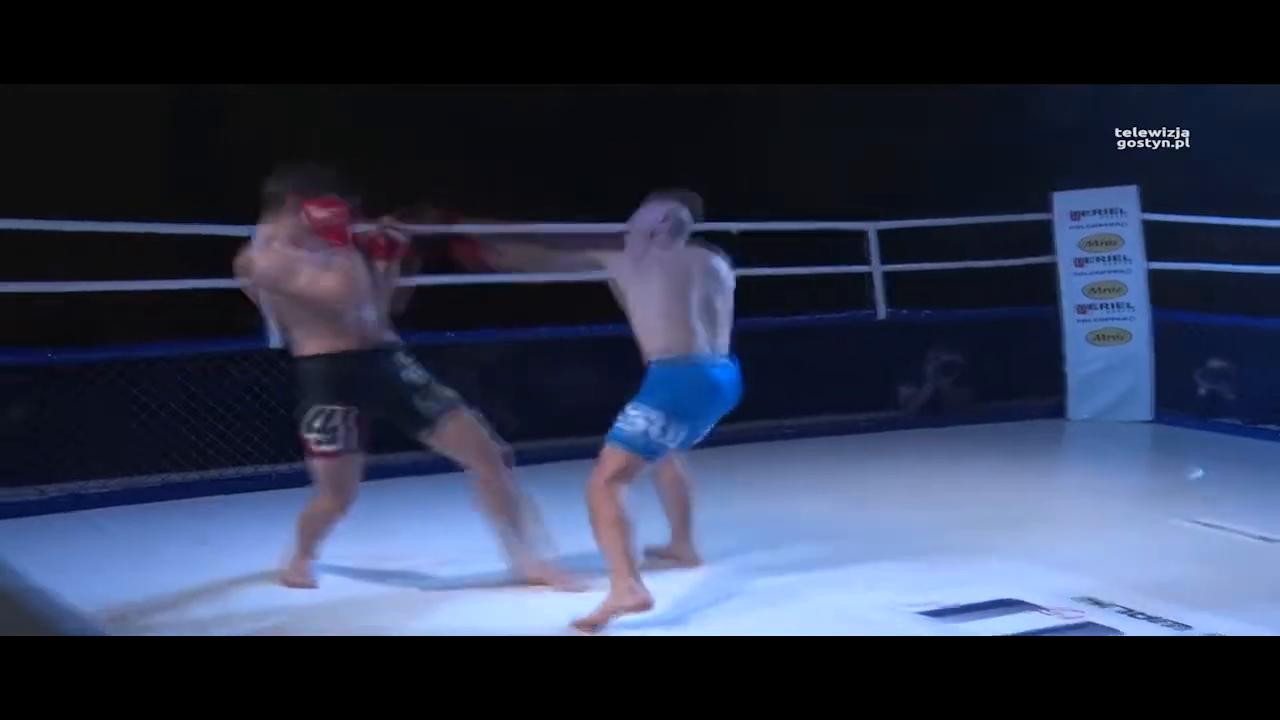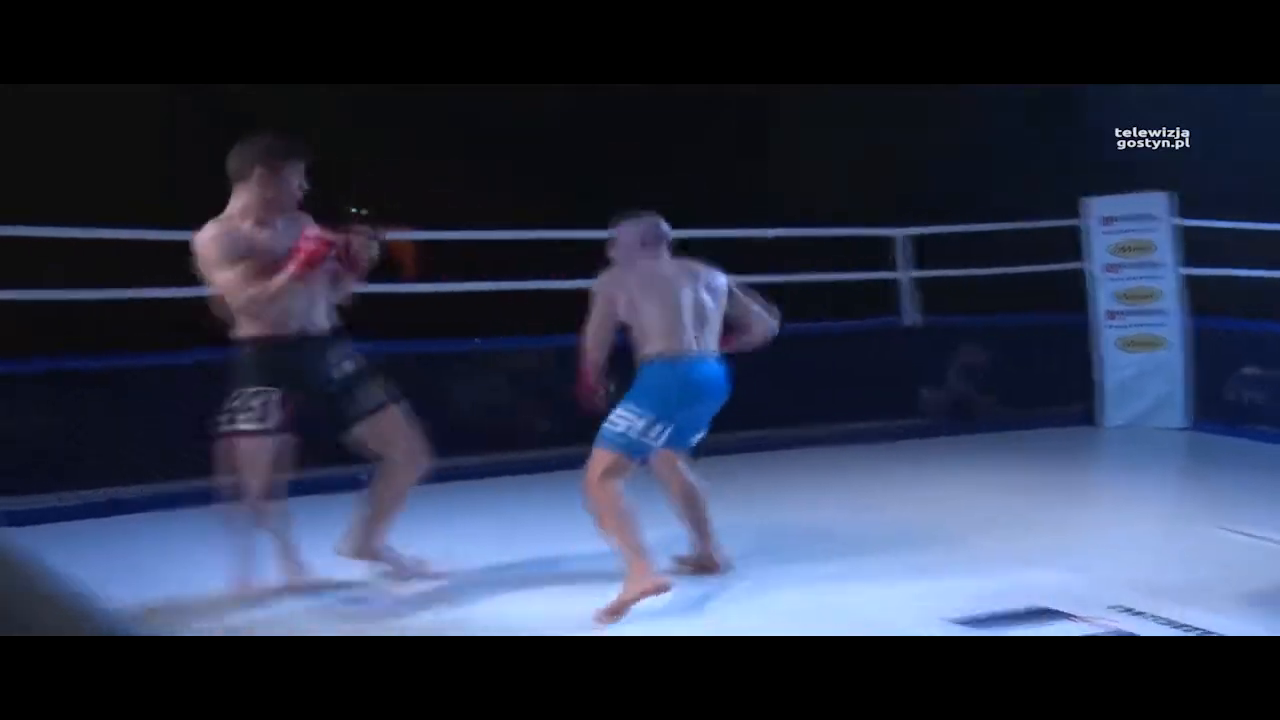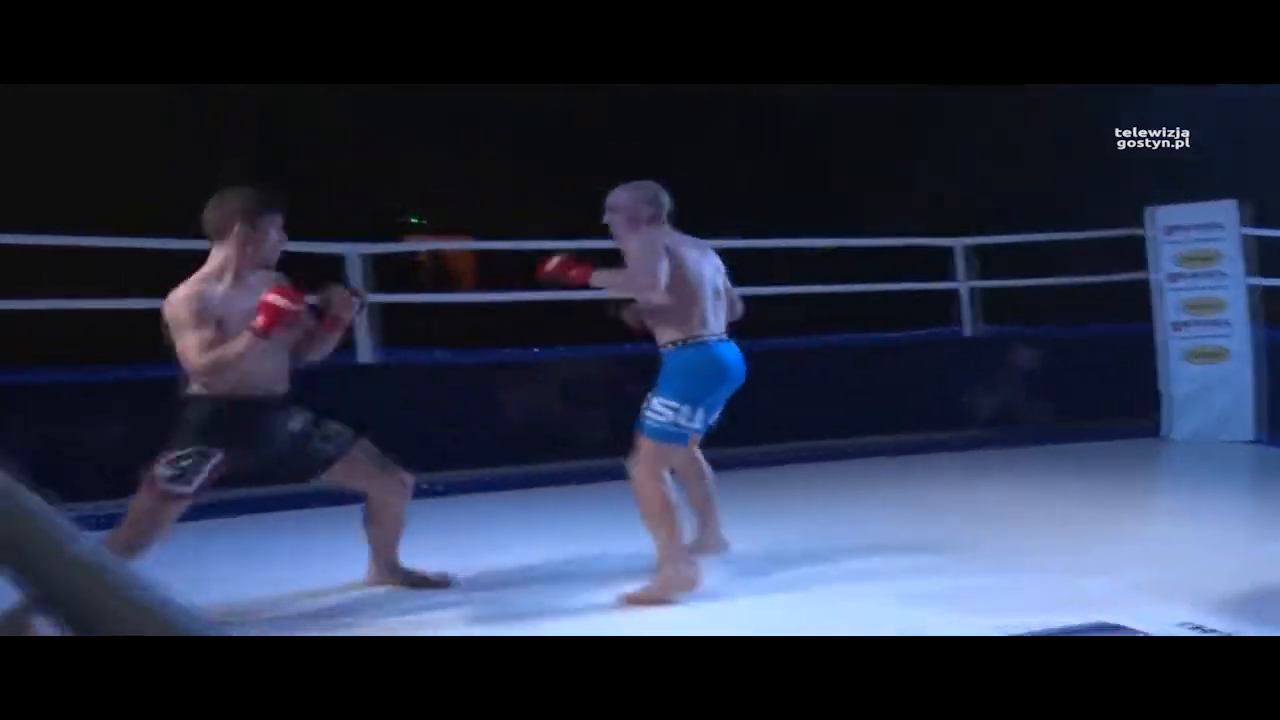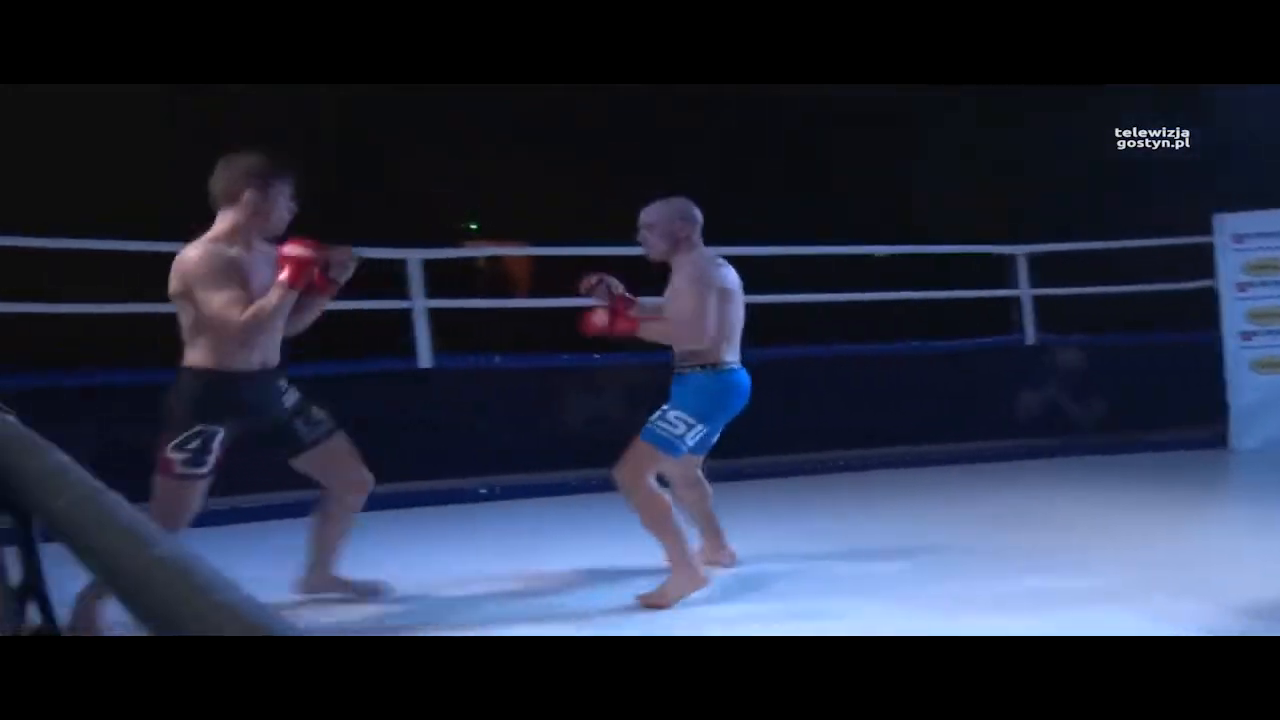
dt=0.2s
person 1, frame 1
left shoulder: (326, 245)
right shoulder: (262, 260)
left elbow: (379, 297)
right elbow: (345, 293)
left wrist: (386, 257)
right wrist: (338, 239)
left hip: (390, 364)
right hip: (331, 376)
left knee: (486, 455)
right knee: (336, 498)
left ankle: (527, 559)
right ankle: (301, 556)
person 1, frame 2
left shoulder: (300, 224)
right shoulder: (216, 240)
left elbow: (337, 293)
right elbow: (249, 306)
left wrist: (355, 262)
right wrist: (306, 263)
left hip: (329, 353)
right hip: (265, 362)
left knee: (410, 457)
right knee: (249, 485)
left ankle: (366, 540)
right ankle: (282, 555)
person 1, frame 3
left shoulder: (273, 286)
right shoulder: (189, 301)
left elbow: (309, 352)
right elbow: (209, 374)
left wrist: (335, 319)
right wrist: (262, 328)
left hip: (279, 416)
right hip: (213, 423)
left knee: (394, 485)
right knee: (134, 538)
left ankle: (385, 568)
person 1, frame 4
left shoulder: (266, 252)
right shoulder: (201, 260)
left elbow: (287, 325)
right elbow: (245, 332)
left wrist: (327, 281)
right wrist: (291, 279)
left hip: (269, 389)
right hip: (211, 394)
left knee: (354, 481)
right knee: (165, 523)
left ankle: (319, 573)
right ankle: (90, 601)
person 2, frame 1
left shoulder: (632, 258)
right shoulder: (717, 265)
left elbow: (554, 255)
left wrist: (487, 249)
left hip: (677, 383)
right hip: (724, 379)
left knee: (603, 485)
right knee: (667, 456)
left ankle: (626, 589)
right ankle: (682, 545)
person 2, frame 2
left shoulder: (614, 278)
right shoulder: (710, 276)
left elbow: (597, 337)
right elbow: (766, 325)
left wrist: (591, 383)
left hip: (665, 381)
right hip: (709, 379)
left knee: (599, 480)
right knee: (667, 461)
left ankle: (640, 574)
right ankle: (707, 552)
person 2, frame 3
left shoulder: (645, 242)
right shoulder: (702, 251)
left elbow: (651, 284)
right elbow: (732, 308)
left wrist: (579, 274)
left hip: (690, 365)
right hip: (720, 358)
left knee: (645, 471)
right knee: (682, 450)
left ankle: (676, 571)
right ankle: (709, 533)
person 2, frame 4
left shoulder: (694, 270)
right shoulder: (712, 268)
left elbow: (697, 334)
right elbow: (667, 318)
left wrist: (620, 325)
right wrist: (619, 299)
left hip: (705, 386)
right hip: (718, 382)
left knee: (631, 473)
right knee: (681, 470)
left ankle: (685, 569)
right ankle: (716, 549)
